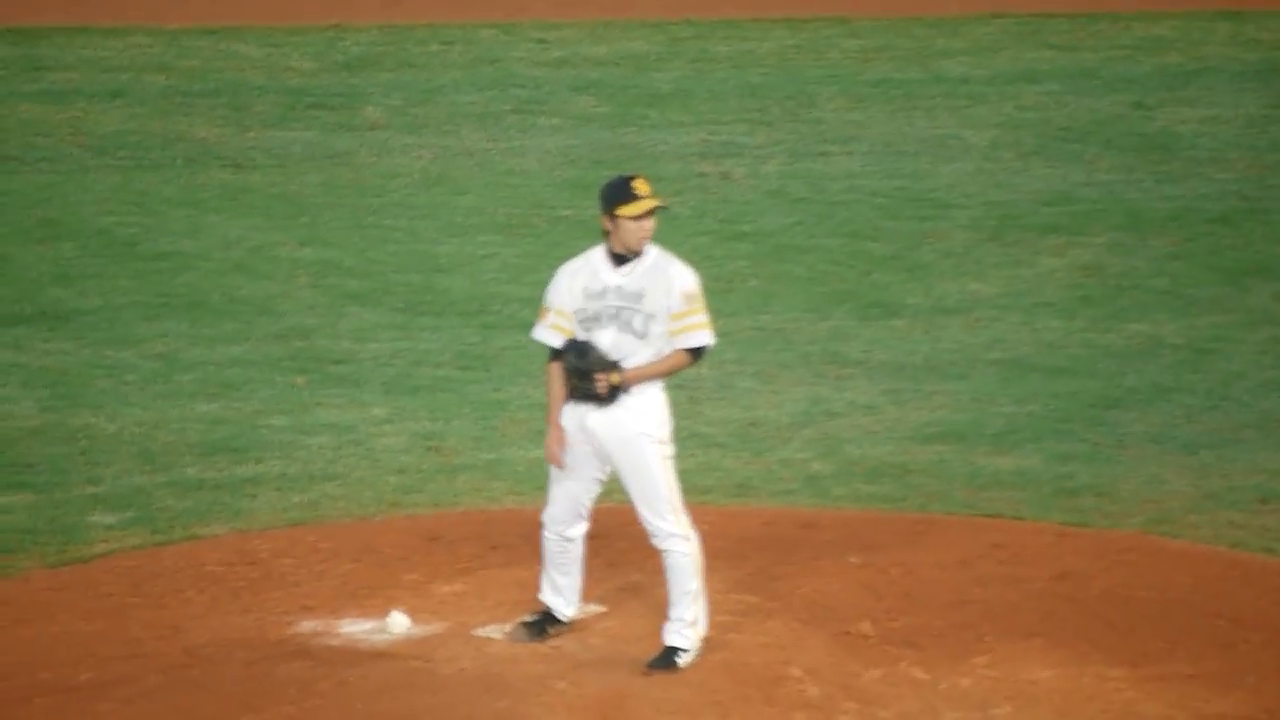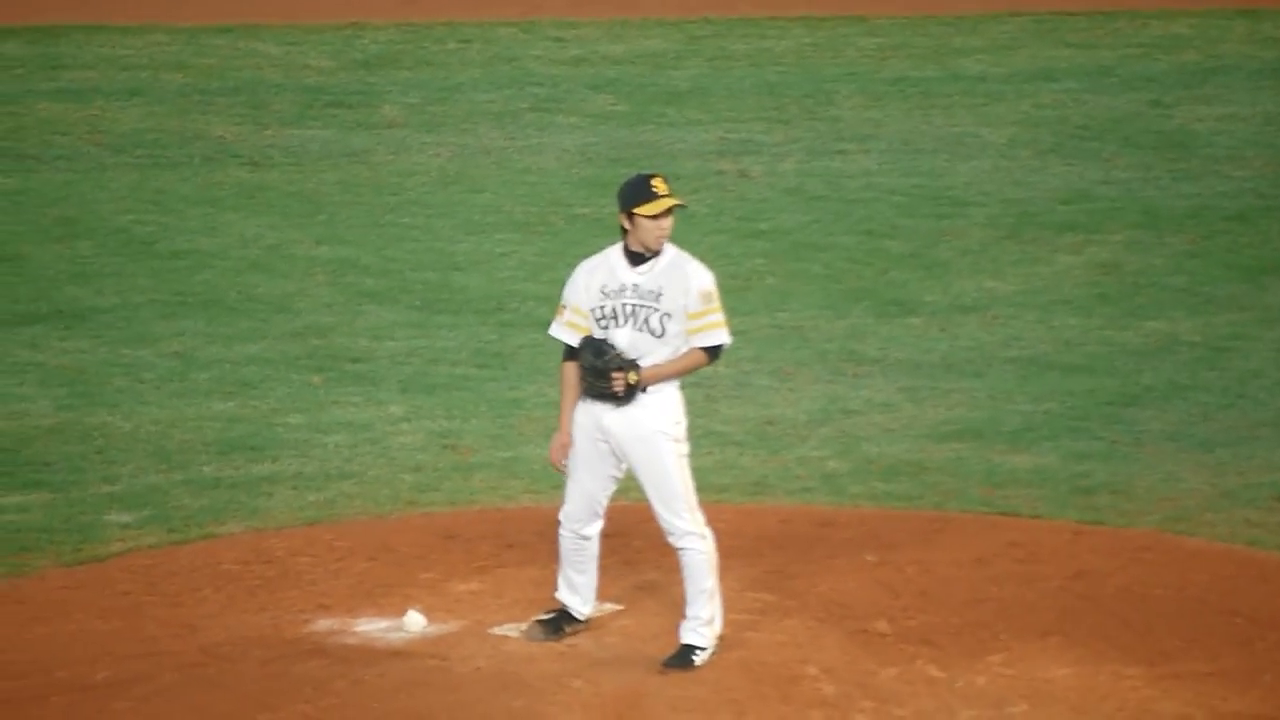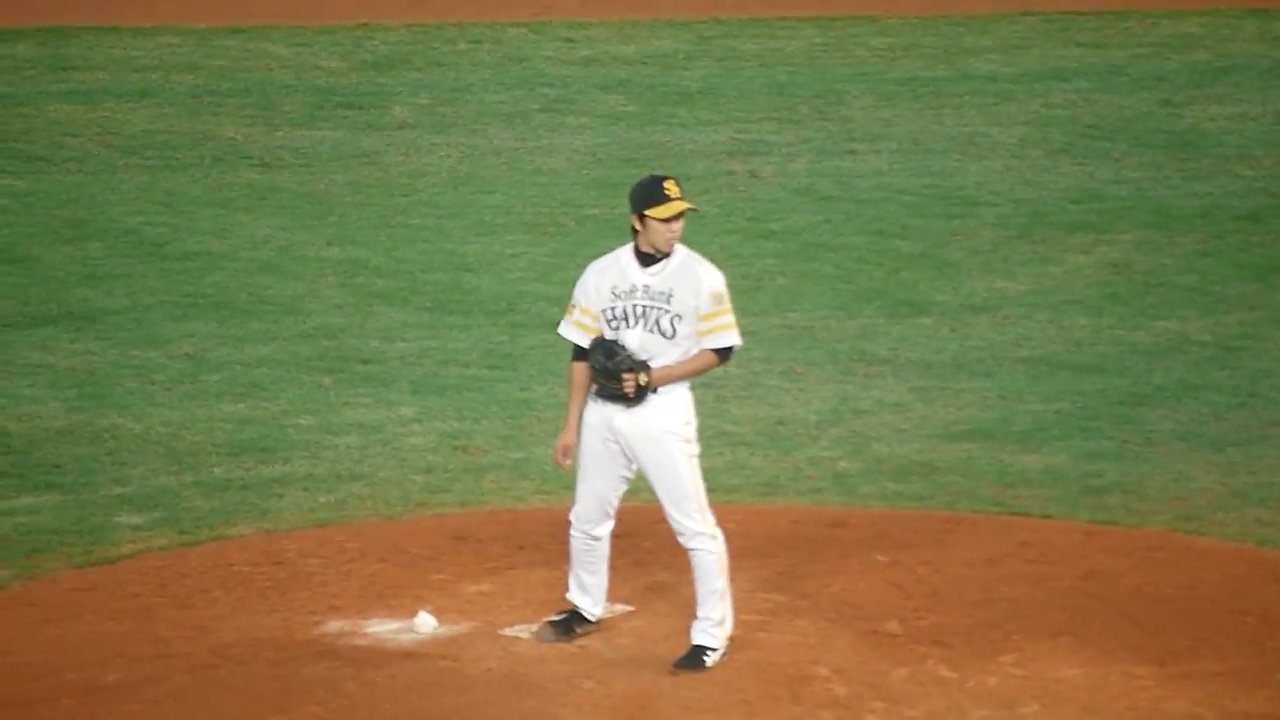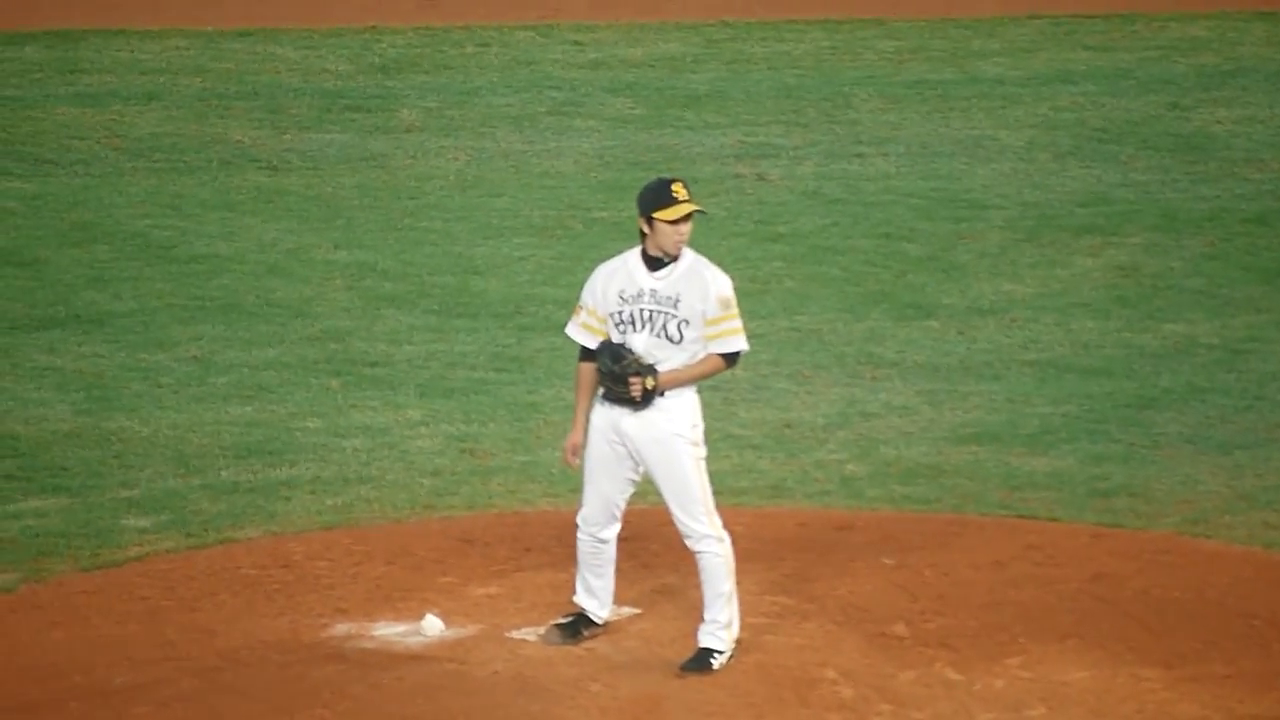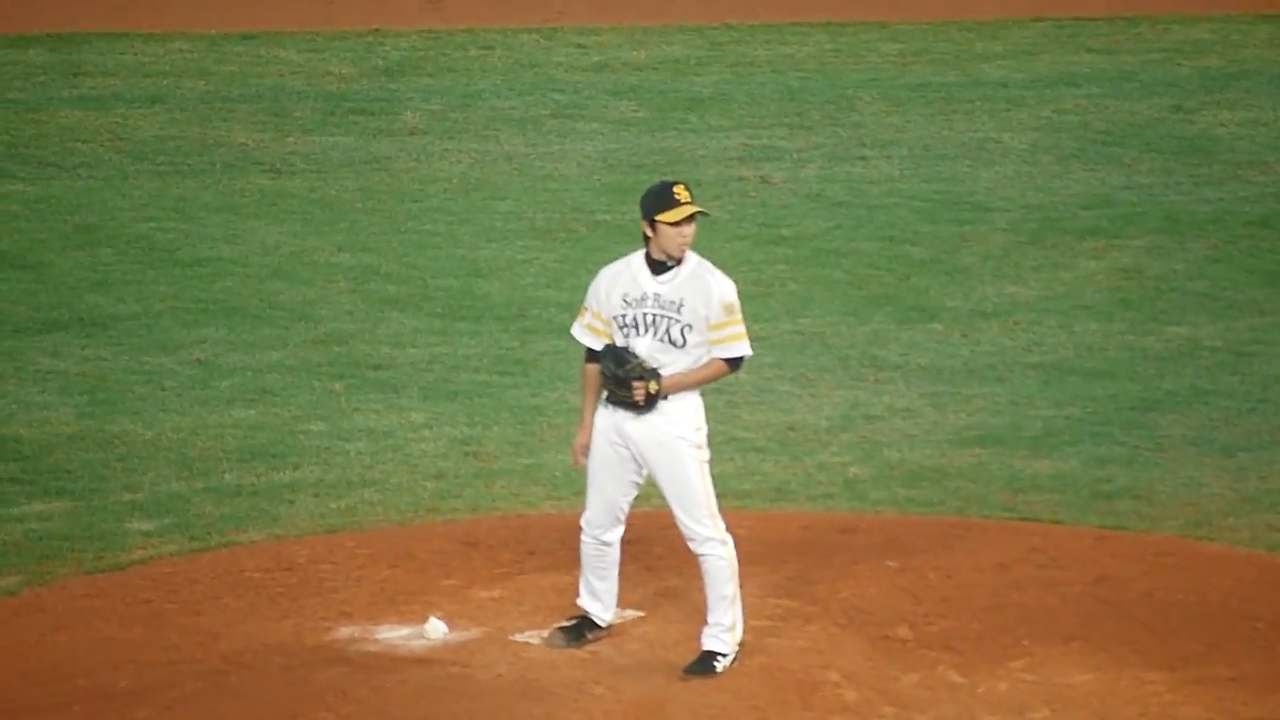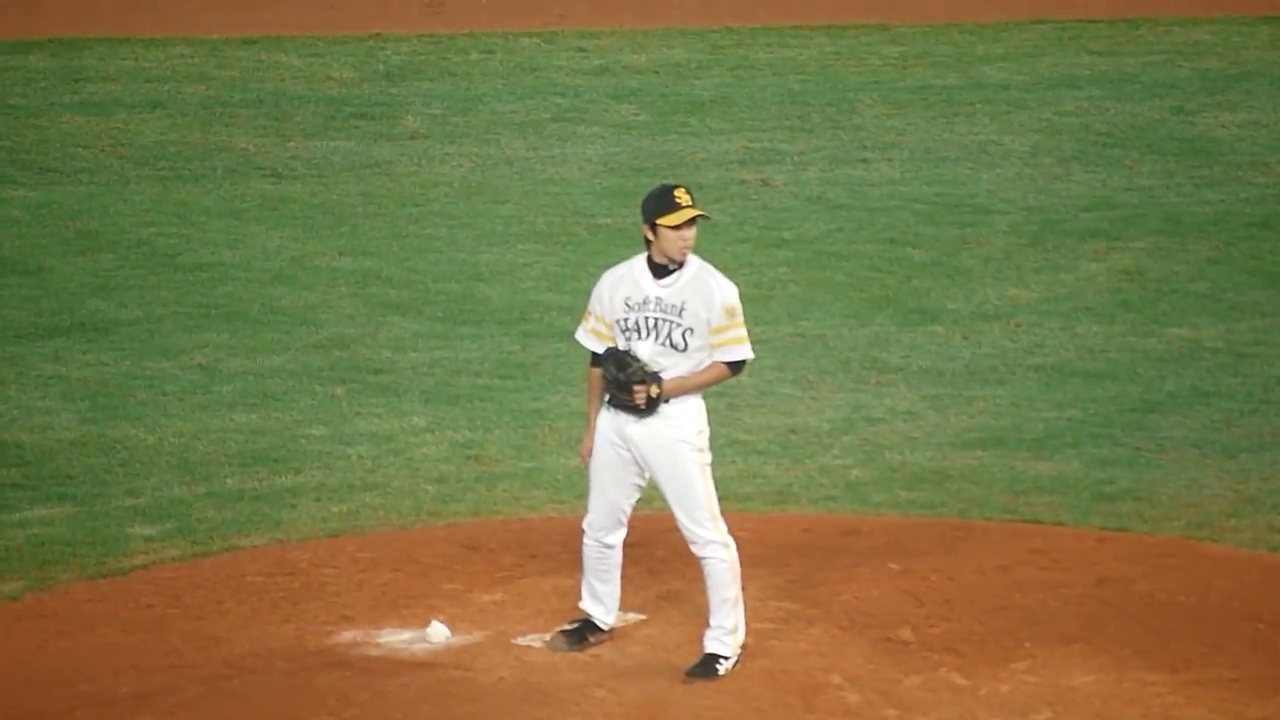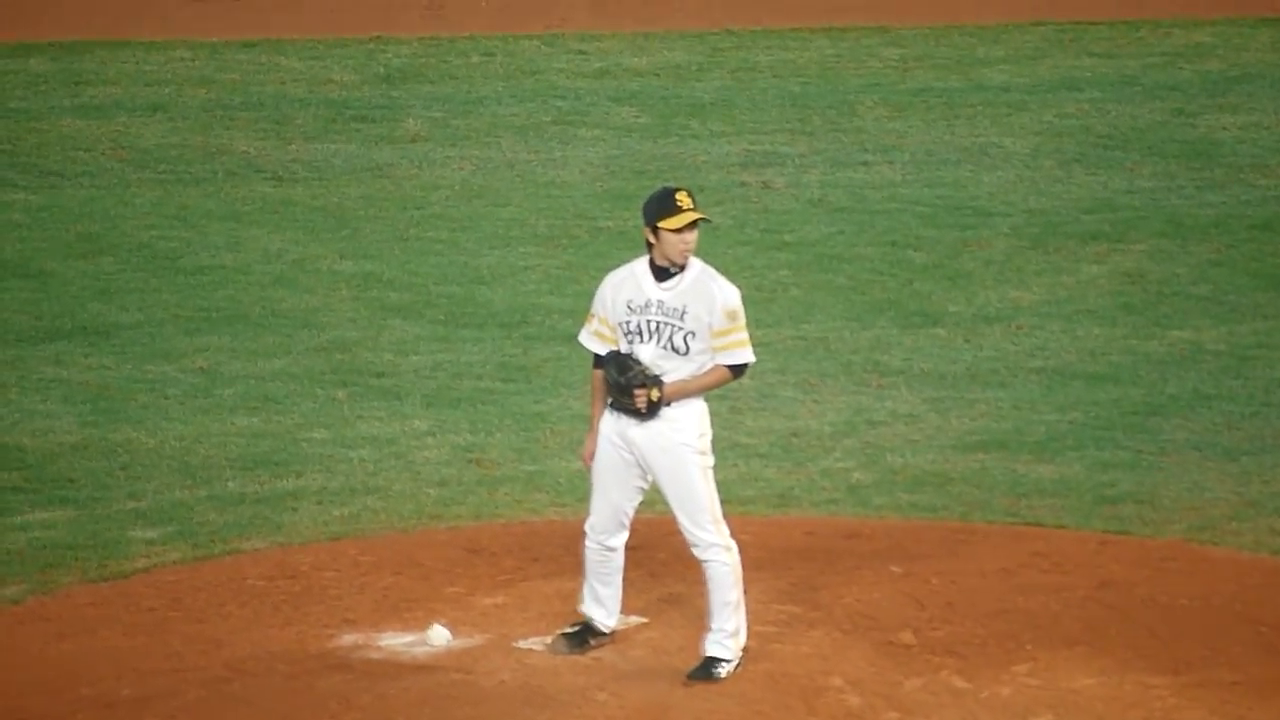
dt=0.1s
person 1, frame 1
left shoulder: (673, 275)
right shoulder: (573, 274)
left elbow: (691, 350)
right elbow: (558, 354)
left wrist: (627, 376)
right wrist: (555, 424)
left hip: (638, 412)
right hip: (578, 412)
left knee: (668, 526)
right knee: (561, 519)
left ankle: (685, 632)
right ankle: (558, 609)
person 1, frame 2
left shoulder: (691, 274)
right shoulder: (590, 272)
left elbow: (708, 349)
right elbow: (573, 353)
left wrist: (643, 375)
right wrist: (564, 424)
left hip: (654, 410)
right hip: (594, 410)
left knee: (684, 525)
right knee: (577, 517)
left ankle: (701, 631)
right ankle: (575, 607)
person 1, frame 3
left shoulder: (702, 275)
right shoulder: (600, 273)
left elbow: (718, 350)
right elbow: (582, 352)
left wrist: (654, 376)
right wrist: (572, 423)
left hip: (664, 411)
right hip: (603, 411)
left knee: (695, 526)
right knee: (588, 518)
left ankle: (712, 632)
right ankle: (585, 609)
person 1, frame 4
left shoulder: (709, 280)
right shoulder: (608, 276)
left elbow: (725, 355)
right elbow: (589, 353)
left wrist: (661, 380)
right wrist: (579, 424)
left hip: (671, 414)
right hip: (610, 414)
left knee: (701, 529)
right knee: (594, 521)
left ankle: (719, 635)
right ankle: (592, 612)
person 1, frame 5
left shoulder: (713, 284)
right shoulder: (612, 278)
left elbow: (729, 359)
right elbow: (594, 354)
left wrist: (664, 384)
right wrist: (585, 423)
left hip: (675, 418)
right hip: (613, 416)
left knee: (705, 531)
right knee: (599, 524)
left ankle: (722, 639)
right ankle: (596, 615)
person 1, frame 6
left shoulder: (715, 287)
right shoulder: (614, 281)
left elbow: (731, 362)
right elbow: (598, 358)
left wrist: (665, 388)
right wrist: (591, 427)
left hip: (676, 421)
right hip: (616, 420)
left knee: (707, 534)
right knee: (600, 527)
left ankle: (724, 641)
right ankle: (598, 618)
person 1, frame 7
left shoulder: (717, 291)
right shoulder: (616, 283)
left elbow: (732, 365)
right elbow: (601, 358)
left wrist: (668, 391)
right wrist: (594, 427)
left hip: (679, 423)
right hip: (619, 422)
left knee: (708, 535)
right knee: (602, 529)
left ankle: (725, 644)
right ankle: (598, 620)
